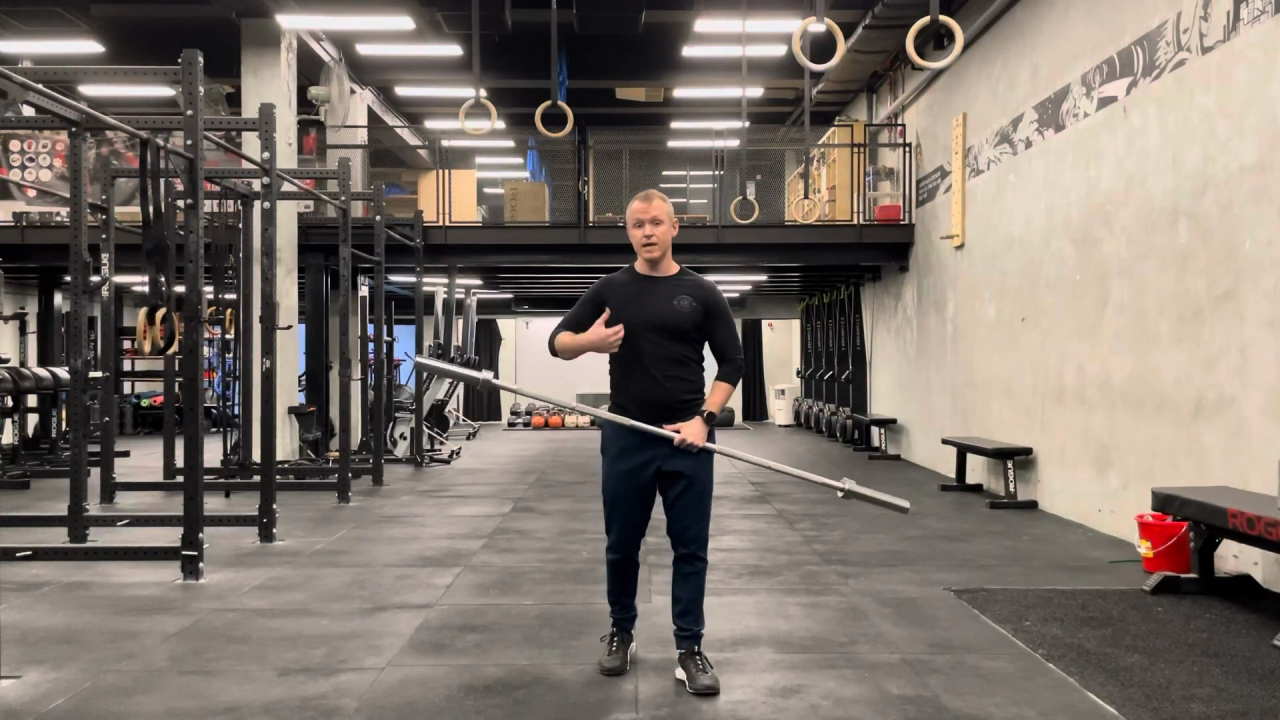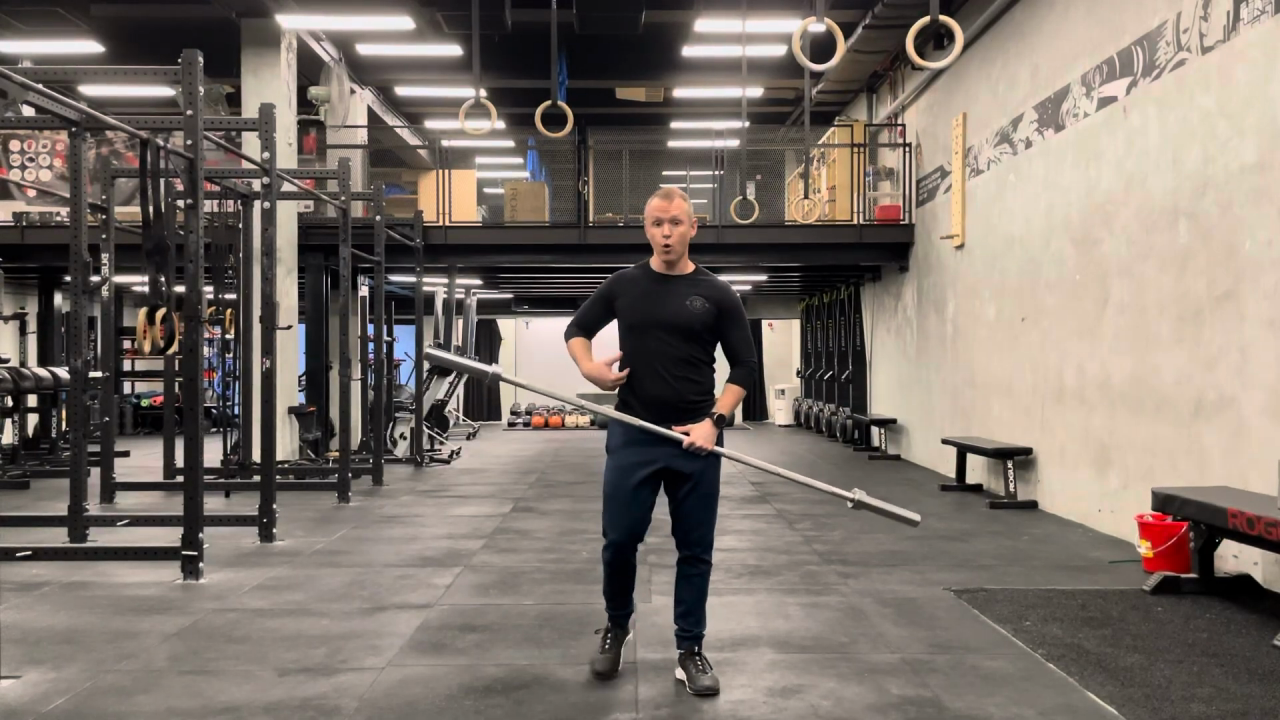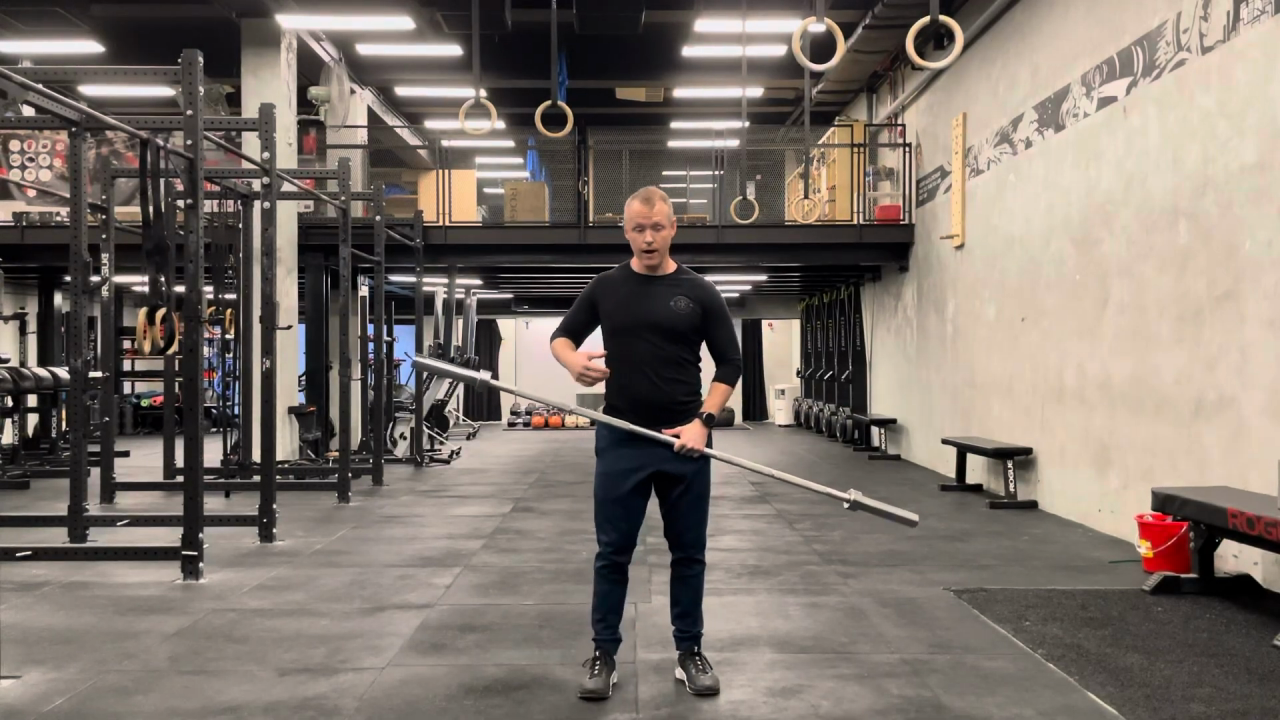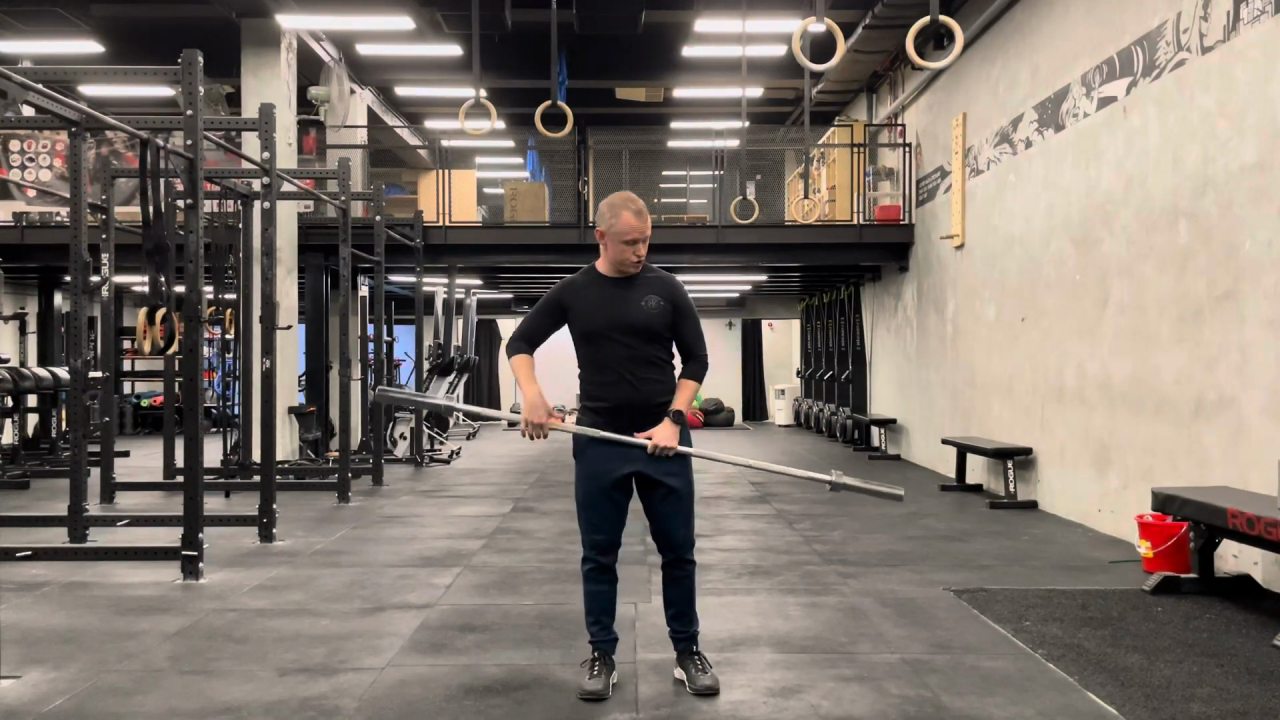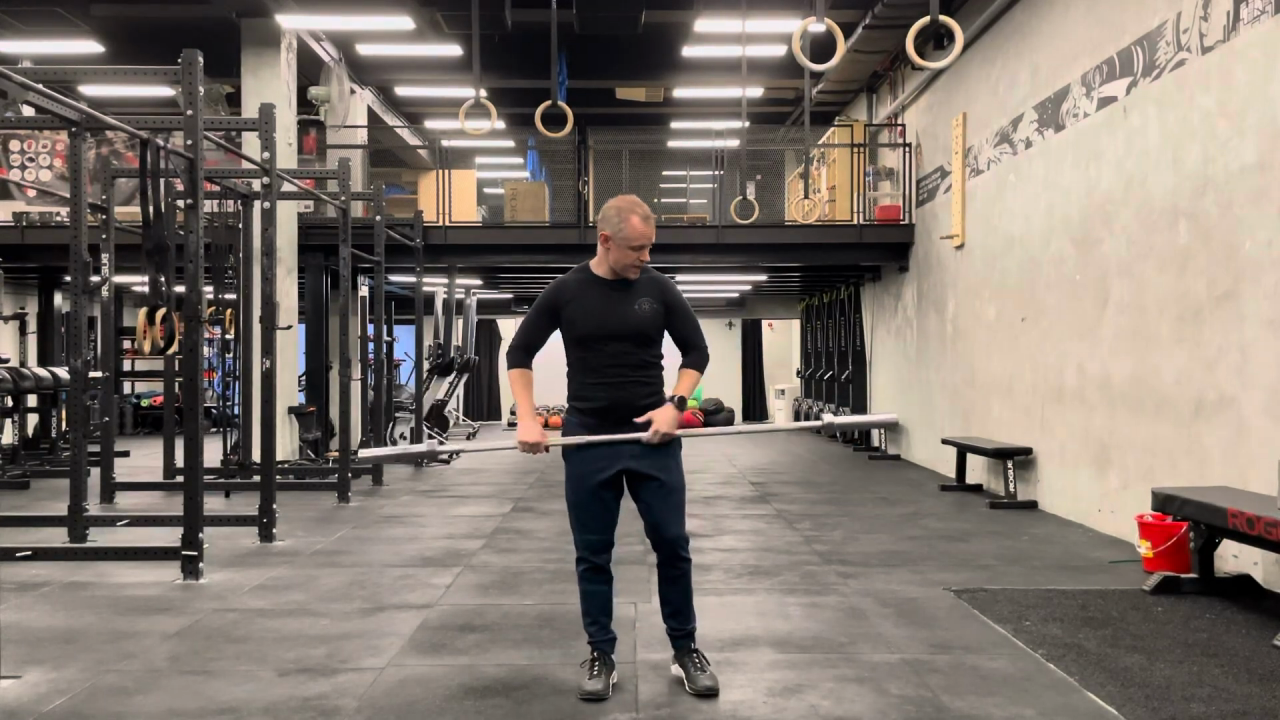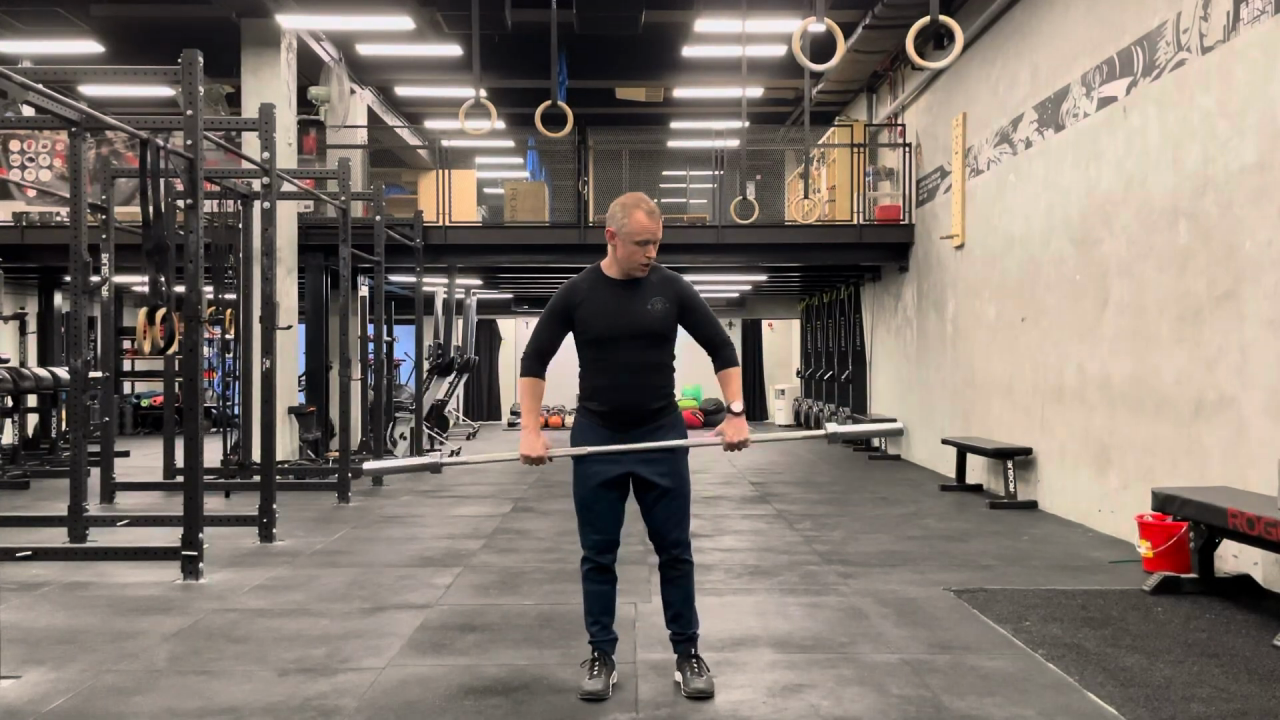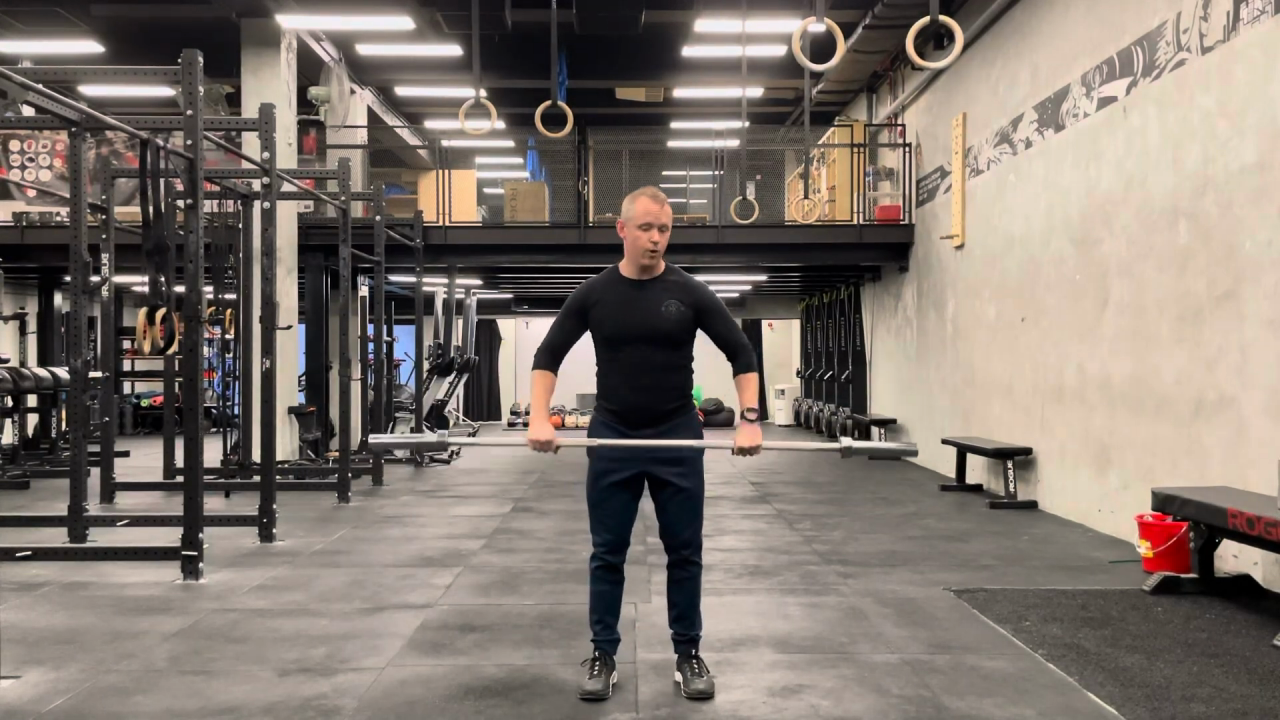
dt=0.3s
person 1, frame 1
left shoulder: (702, 292)
right shoulder: (610, 289)
left elbow: (732, 363)
right elbow: (557, 342)
left wrist: (705, 418)
right wrist: (587, 341)
left hip: (688, 438)
right hip: (626, 436)
left knee: (690, 548)
right knee: (621, 545)
left ankle: (688, 649)
right ankle: (621, 632)
person 1, frame 2
left shoulder: (717, 294)
right shoulder: (623, 285)
left elbow: (745, 366)
right elbow: (576, 329)
left wrist: (714, 421)
right wrist: (587, 366)
left hip: (695, 438)
right hip: (632, 434)
left knee: (695, 551)
right knee: (619, 541)
left ankle: (689, 650)
right ankle: (617, 627)
person 1, frame 3
left shoulder: (699, 292)
right shoulder: (605, 288)
left elbow: (730, 364)
right elbow: (562, 335)
left wrist: (703, 420)
right wrist: (572, 360)
left hip: (685, 440)
right hip: (620, 438)
left knee: (688, 552)
right knee: (612, 551)
left ankle: (688, 651)
right ankle: (603, 654)
person 1, frame 4
left shoulder: (666, 288)
right shoulder: (572, 291)
left elbow: (696, 359)
right elbow: (520, 342)
left wrist: (675, 419)
right wrist: (532, 395)
left hip: (662, 437)
right hip: (599, 440)
left knee: (678, 549)
right knee: (599, 555)
left ankle: (687, 651)
right ankle: (602, 655)
person 1, frame 5
left shoulder: (659, 289)
right shoulder: (564, 292)
left elbow: (696, 351)
right elbow: (519, 353)
left wrist: (674, 403)
right wrist: (527, 418)
left hip: (654, 435)
right hip: (588, 437)
left knee: (672, 545)
right knee: (592, 555)
left ankle: (685, 649)
right ankle: (601, 655)
person 1, frame 6
left shoulder: (673, 288)
right shoulder: (576, 294)
left elbow: (721, 347)
right elbow: (534, 360)
left wrist: (735, 412)
right wrist: (531, 429)
left hip: (662, 435)
right hip: (597, 438)
left knee: (675, 549)
right knee: (598, 554)
left ankle: (687, 653)
right ankle: (602, 655)
person 1, frame 7
left shoulder: (689, 292)
right shoulder: (593, 294)
left elbow: (740, 352)
right elbow: (548, 355)
left wrist: (749, 418)
right wrist: (540, 417)
left hip: (678, 436)
right hip: (612, 437)
left knee: (684, 551)
right knee: (607, 553)
left ankle: (688, 654)
right ankle: (603, 655)
